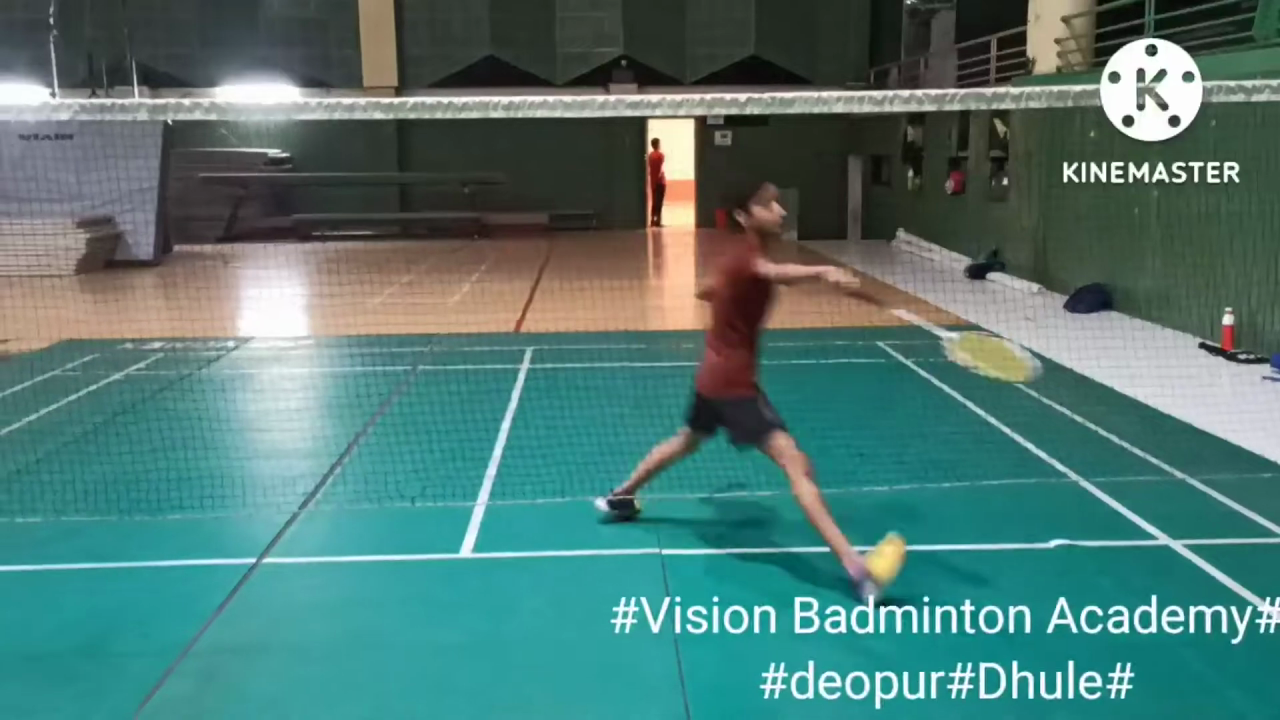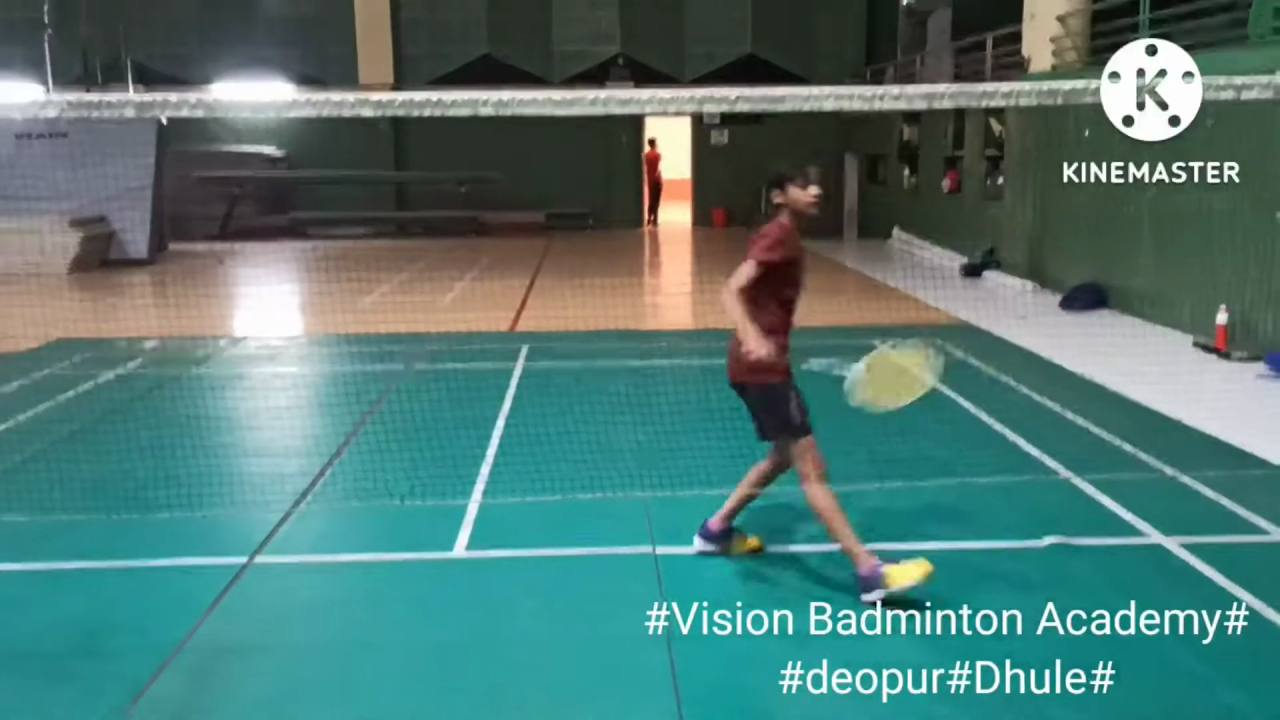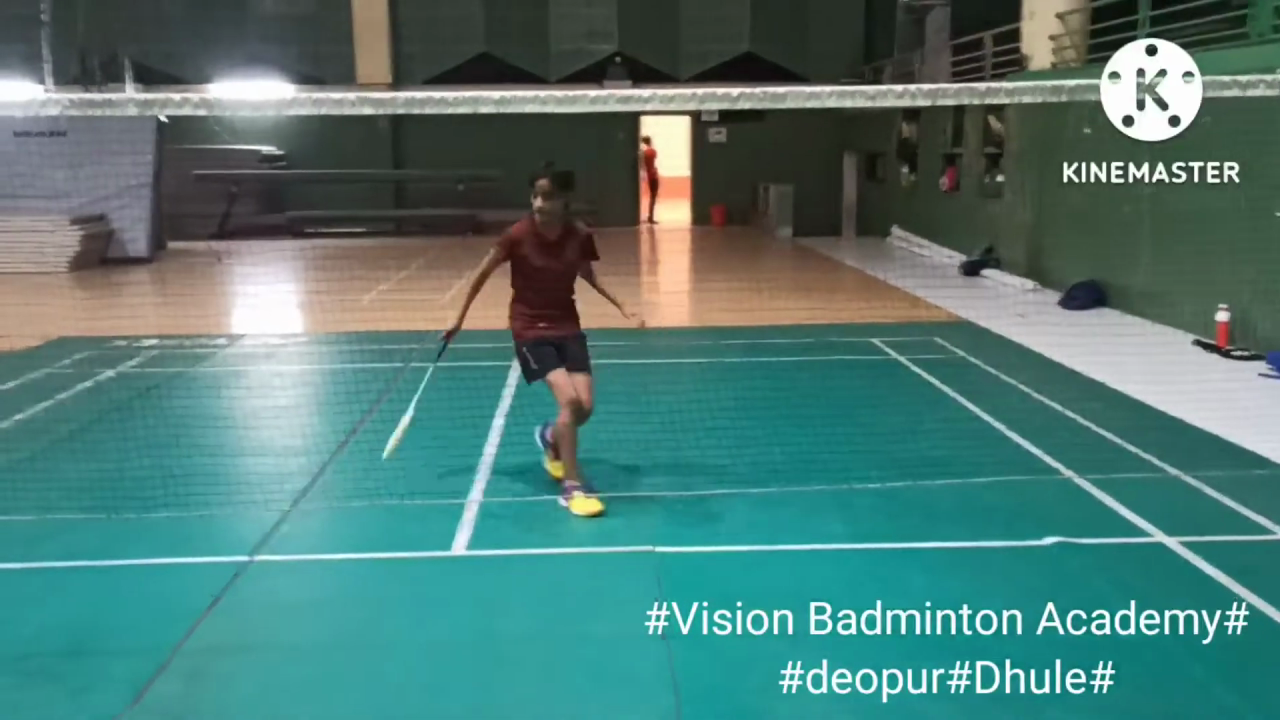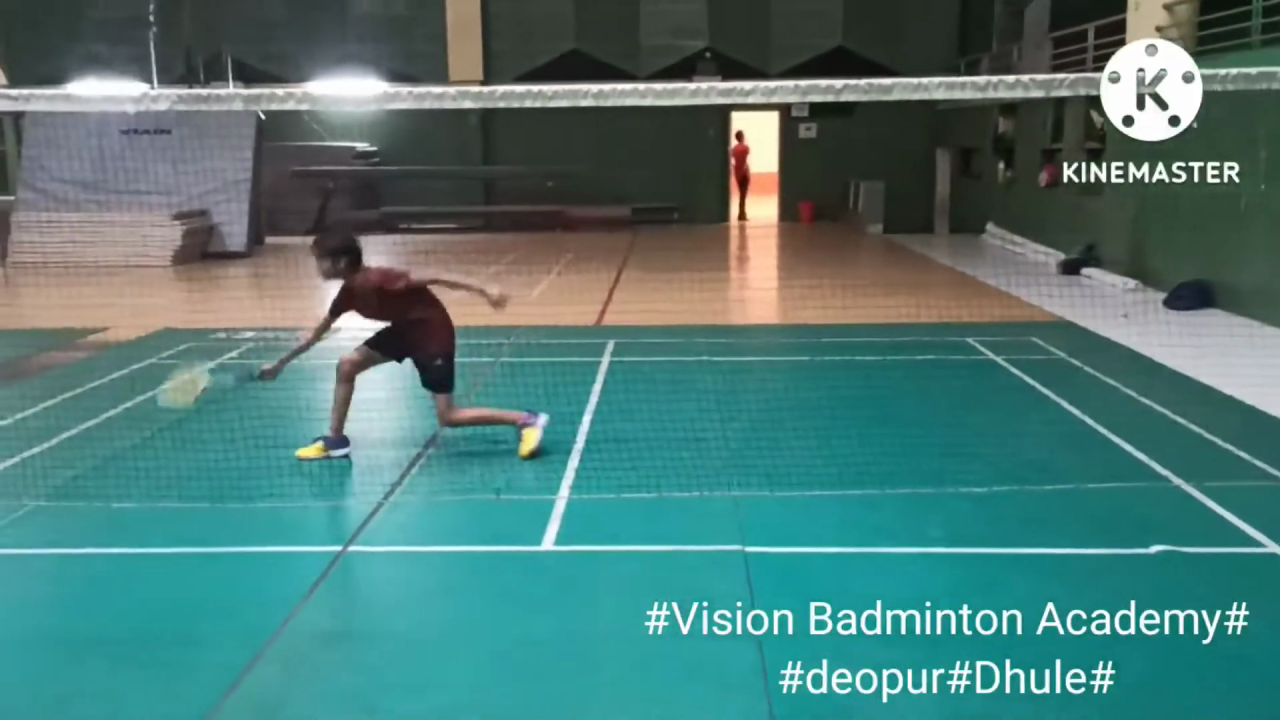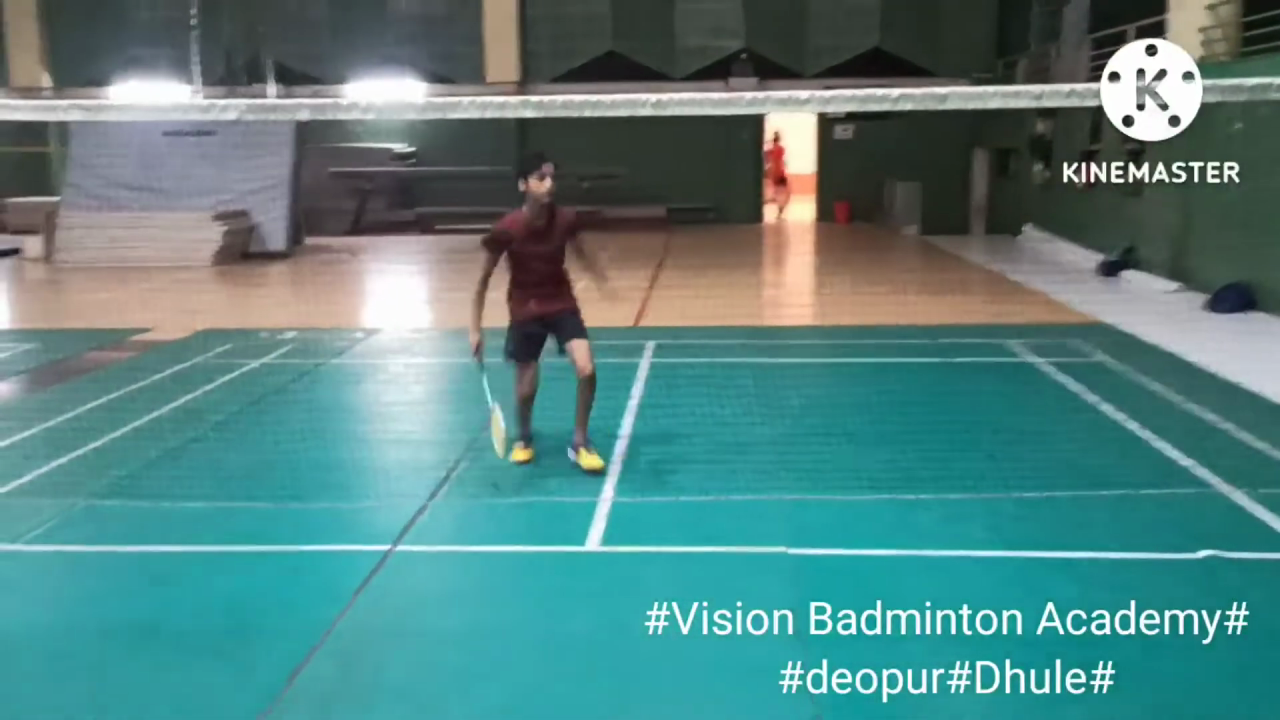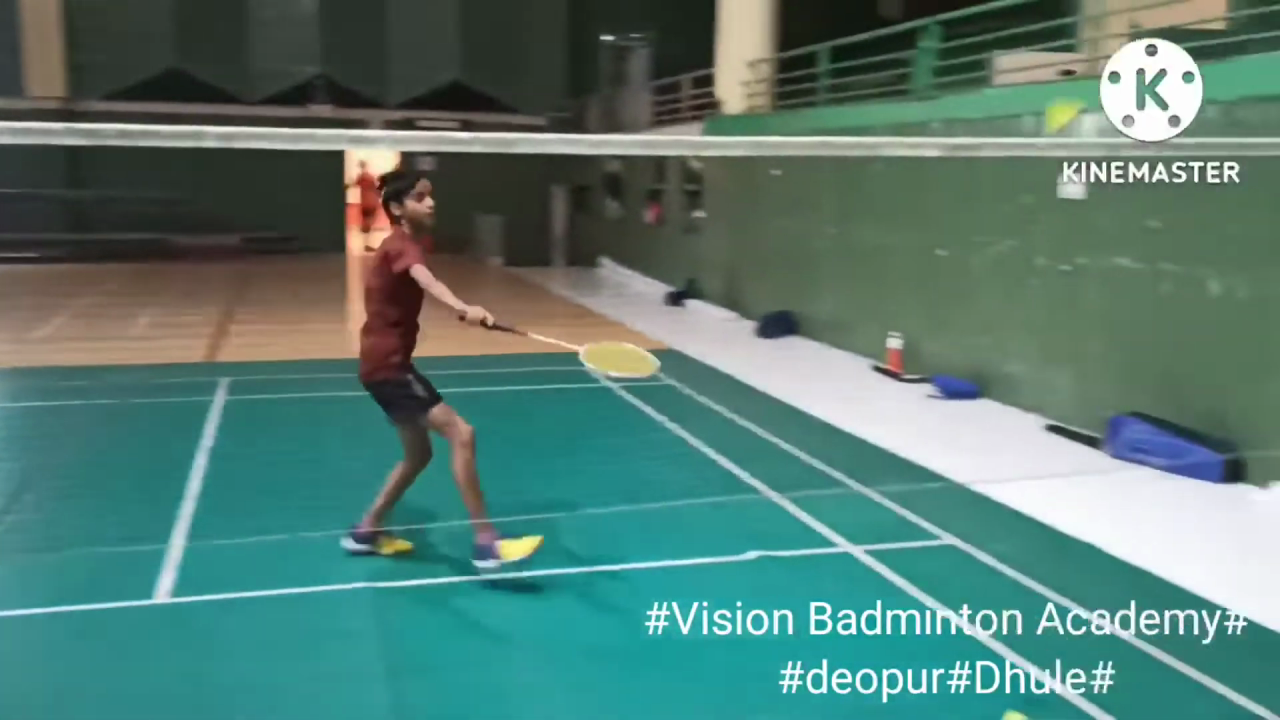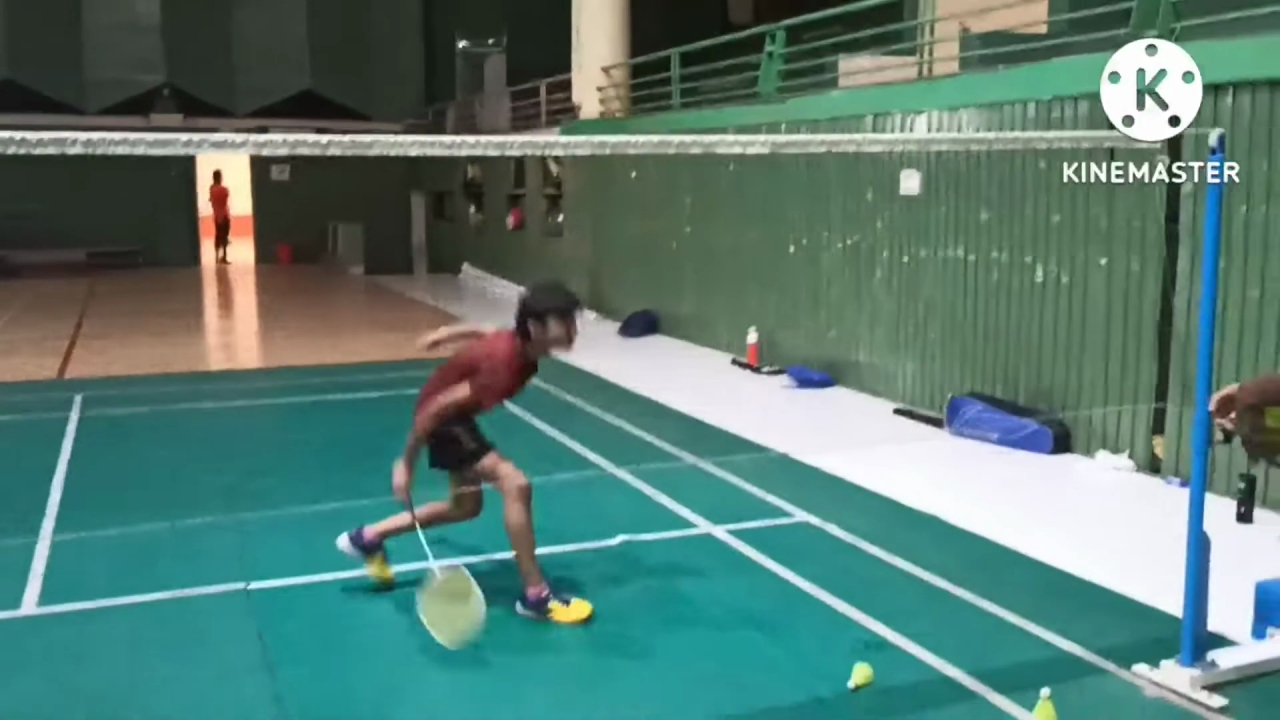
dt=0.7s
person 1, frame 1
left shoulder: (741, 257)
right shoulder: (747, 257)
left elbow: (709, 291)
right elbow: (779, 272)
right wrist: (824, 272)
left hip: (715, 379)
right hip: (733, 384)
left knee: (685, 444)
right knee: (798, 466)
left ankle: (619, 497)
right ankle: (857, 569)
person 1, frame 2
left shoulder: (781, 238)
right shoulder: (776, 238)
right elbow: (731, 291)
right wrist: (751, 336)
left hip: (765, 365)
right hip: (762, 369)
left knee: (785, 455)
right knee: (810, 467)
left ankle: (716, 528)
right ankle: (869, 573)
person 1, frame 3
left shoulder: (581, 236)
right shoulder: (519, 234)
right elbow: (483, 273)
left wrist: (622, 307)
right wrist: (460, 317)
left hip: (566, 326)
right hip: (530, 329)
left knee: (584, 405)
right knee: (570, 400)
left ankle: (549, 437)
right ankle: (572, 487)
person 1, frame 4
left shoulder: (378, 281)
right shoulder: (347, 295)
left elbow: (433, 278)
right elbow: (318, 332)
left wrist: (483, 290)
right wrist: (280, 363)
left hip: (434, 336)
right hip: (405, 331)
left knee: (448, 417)
right knee: (346, 367)
left ankle: (528, 421)
right ankle: (335, 439)
person 1, frame 5
left shoulder: (565, 220)
right shoulder: (508, 228)
right elbow: (484, 278)
left wrist: (600, 278)
right wrist: (476, 328)
left hip: (561, 304)
right hip: (526, 310)
left knee: (586, 372)
right knee: (526, 390)
left ankle: (580, 442)
right ankle: (524, 438)
person 1, frame 6
left shoulder: (398, 246)
right shoulder: (400, 246)
right elbow: (426, 281)
right wrist: (466, 310)
left hip: (383, 362)
right hip: (387, 365)
left knee: (419, 454)
right knee: (462, 435)
left ankle: (366, 532)
right ankle: (486, 541)
person 1, frame 7
left shoulder: (520, 342)
right shoulder: (504, 366)
left elbow: (473, 332)
right elbow: (438, 407)
left wrist: (438, 337)
right wrist: (405, 463)
left hip: (453, 414)
right hip: (440, 419)
left knee: (467, 505)
right knee: (516, 485)
left ankle: (368, 537)
right ankle: (535, 595)
